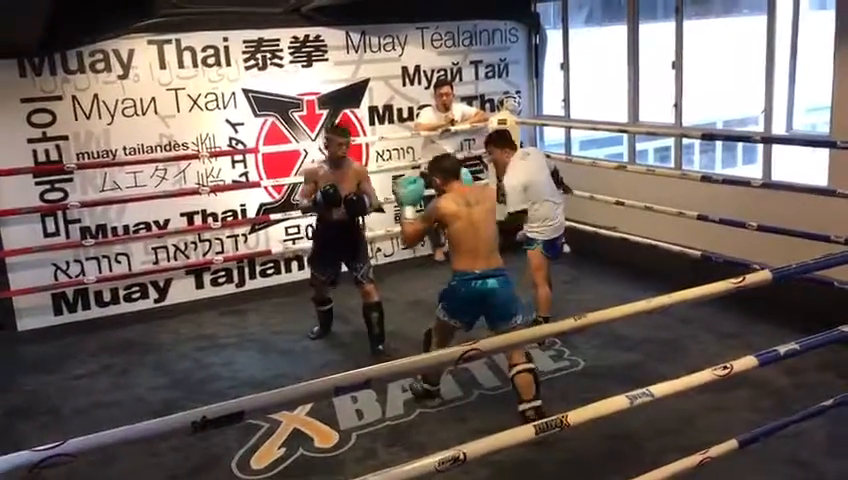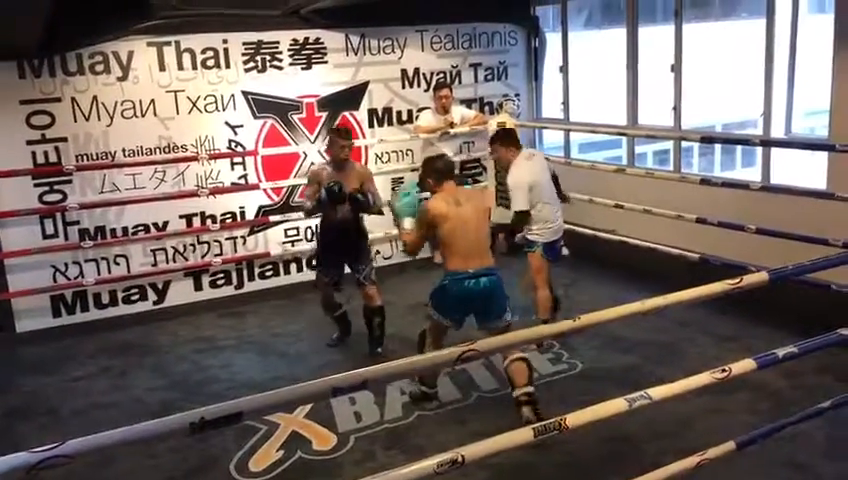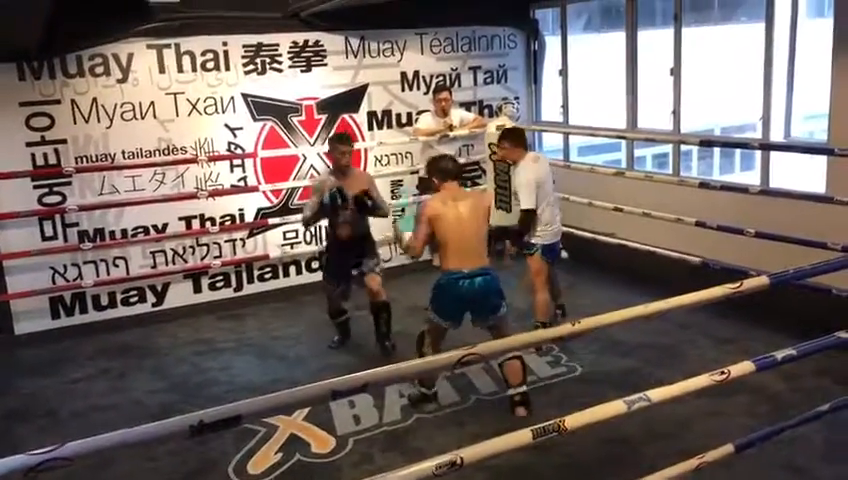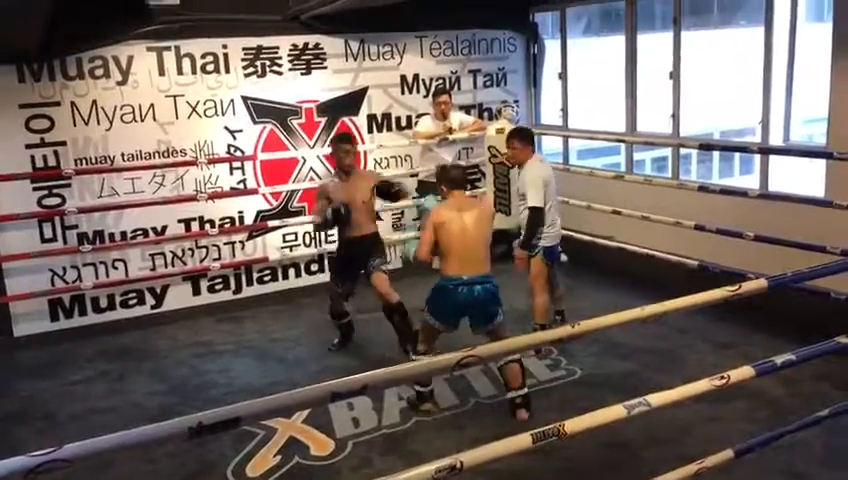
dt=0.1s
person 1, frame 1
left shoulder: (441, 205)
right shoulder: (489, 193)
left elbow: (410, 238)
left wrist: (407, 205)
right wrist: (468, 182)
left hip: (464, 284)
right hip: (498, 282)
left knee: (438, 339)
right knee: (517, 352)
left ankle: (429, 389)
right ankle: (532, 410)
person 1, frame 2
left shoulder: (431, 206)
right shoulder: (484, 198)
left elbow: (410, 247)
left wrist: (404, 215)
left hip: (456, 284)
right hip: (489, 281)
left knee: (432, 340)
left ankle: (427, 392)
right ankle: (527, 404)
person 1, frame 3
left shoulder: (430, 206)
right shoulder: (484, 199)
left elbow: (414, 251)
left wrist: (402, 235)
left hip: (452, 283)
right hip: (485, 280)
left knee: (431, 340)
right knee: (503, 339)
left ankle: (426, 396)
right ankle: (520, 401)
person 1, frame 4
left shoulder: (437, 213)
right shoulder: (487, 205)
left elbow: (423, 256)
left hip: (451, 289)
right hip: (485, 288)
left knee: (425, 339)
right knee: (502, 343)
left ankle: (423, 397)
right ankle: (521, 404)
person 2, frame 1
left shoulder: (359, 170)
right shoulder: (314, 172)
left elbow: (375, 203)
right elbow: (303, 206)
left wrist: (362, 205)
right wrist: (319, 200)
left hip: (352, 232)
right hip: (325, 233)
left knee: (368, 289)
right knee: (320, 287)
left ankle: (377, 341)
right ankle: (325, 323)
person 2, frame 2
left shoulder: (362, 172)
right shoulder: (317, 174)
left elbow: (378, 204)
right elbow: (307, 209)
left wrist: (366, 203)
right wrist: (323, 199)
left hip: (355, 234)
right hip: (329, 235)
left knee: (370, 291)
right knee: (326, 290)
left ankle: (377, 343)
right ankle: (343, 328)
person 2, frame 3
left shoulder: (363, 178)
right shoulder: (320, 184)
left elbow: (384, 210)
right elbow: (307, 219)
left wrist: (372, 205)
right wrist: (325, 205)
left hip: (363, 242)
right hip: (336, 246)
left knee: (374, 287)
right knee: (333, 299)
left ankle: (386, 340)
right ankle: (344, 331)
person 2, frame 4
left shoulder: (369, 178)
right shoulder: (327, 187)
left elbow: (402, 194)
right elbow: (318, 224)
left wrist: (394, 189)
right wrist: (330, 217)
left hip: (371, 243)
right hip: (346, 247)
left knee: (382, 288)
right knee: (335, 302)
left ankle: (410, 341)
right ankle: (347, 334)
person 3, frame 1
left shoulder: (512, 178)
right shoulder: (533, 152)
left elbow: (515, 217)
right elbow: (553, 171)
right wrist: (562, 187)
left hip: (540, 229)
right hip: (554, 221)
left knee: (539, 280)
right knee: (542, 275)
right ankle: (543, 316)
person 3, frame 2
left shoulder: (517, 177)
right shoulder: (535, 155)
left elbow: (521, 216)
right elbow: (552, 176)
right wrist: (559, 194)
left hip: (540, 232)
right hip: (552, 224)
left knee: (539, 282)
right knee: (542, 276)
right ankle: (552, 305)
person 3, frame 3
left shoulder: (524, 175)
right shoulder: (538, 159)
left elbow: (528, 215)
left wrist: (513, 242)
left hip: (540, 235)
right hip: (551, 230)
left knee: (539, 284)
right knee: (549, 276)
right ankle: (559, 313)
person 3, frame 4
left shoulder: (531, 174)
right shoulder: (538, 163)
left elbow: (536, 212)
left wrist: (523, 247)
left hip: (542, 237)
right hip: (548, 233)
left knee: (538, 287)
right knee: (550, 280)
right ankle: (559, 318)
person 4, frame 1
left shoulder: (459, 109)
right shoulder: (427, 112)
left elbow: (483, 116)
right elbow: (418, 128)
left wrist: (462, 124)
right wrist: (443, 123)
right ankle: (438, 248)
person 4, frame 2
left shoulder: (459, 111)
right shoulder: (426, 115)
left elbow: (482, 119)
right elbow: (417, 131)
left wrist: (461, 127)
right wrist: (442, 126)
right ankle: (436, 250)
person 4, frame 3
left shoulder: (458, 114)
right shoulder: (426, 118)
left elbow: (481, 121)
right elbow: (417, 133)
left wrist: (460, 129)
right wrist: (442, 129)
right ankle: (435, 254)
person 4, frame 4
left shoulder: (458, 117)
right shoulder: (425, 120)
left elbow: (481, 125)
right elbow: (417, 136)
left wrist: (460, 133)
right wrist: (441, 132)
right hip: (428, 179)
